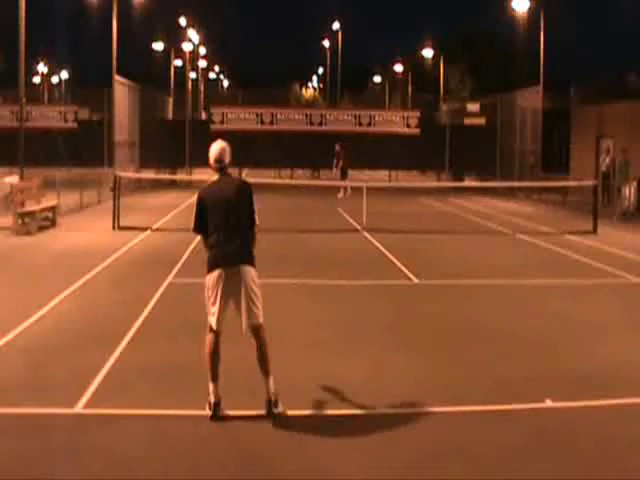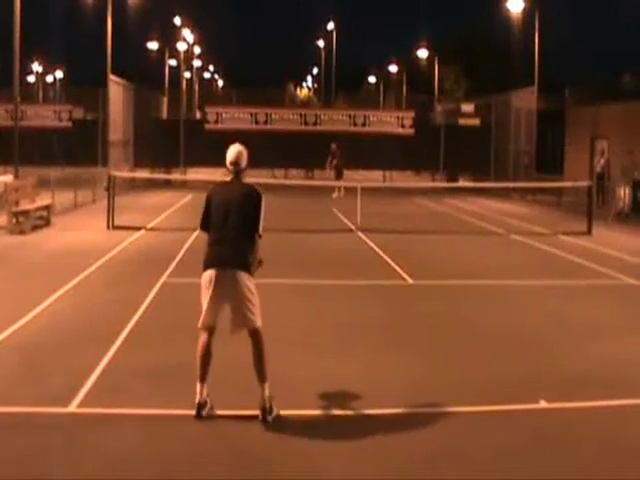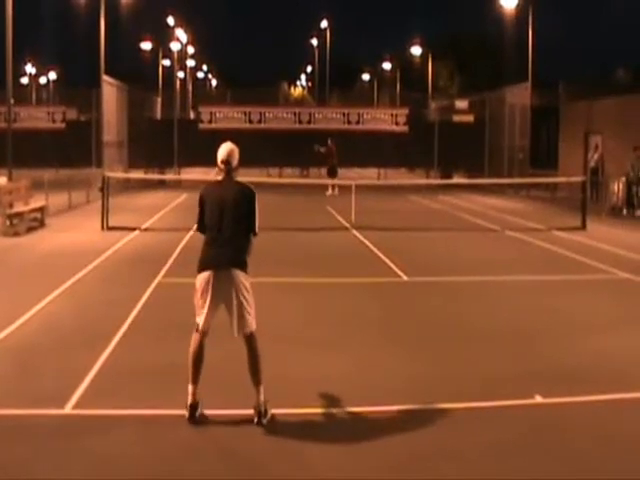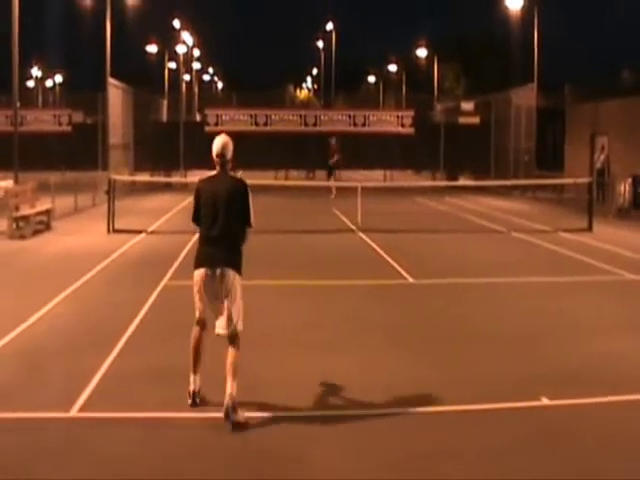
dt=0.7s
person 1, frame 1
left shoulder: (204, 194)
right shoulder: (243, 187)
left elbow: (203, 236)
right elbow: (253, 230)
left hip: (216, 265)
right hip: (244, 264)
left knee: (213, 330)
right knee: (257, 328)
left ankle: (214, 396)
right ankle: (270, 392)
person 1, frame 2
left shoulder: (213, 193)
right shoulder: (253, 194)
left elbow: (207, 231)
right elbow: (255, 238)
right wrist: (252, 265)
left hip: (212, 266)
right hip: (239, 269)
left knee: (207, 330)
right knee: (255, 332)
left ankle: (201, 397)
right ankle: (265, 400)
person 1, frame 3
left shoulder: (206, 192)
right shoulder: (247, 193)
right elbow: (250, 238)
left hip: (207, 266)
right hip: (235, 269)
left knee: (200, 331)
right knee: (250, 336)
left ankle: (192, 399)
right ankle: (260, 404)
person 1, frame 4
left shoulder: (202, 186)
right shoulder: (240, 187)
left elbow: (199, 224)
right elbow: (244, 232)
left hip: (203, 262)
right hip: (229, 264)
left knee: (200, 323)
right knee: (232, 336)
left ankle: (194, 386)
right ankle: (230, 401)
